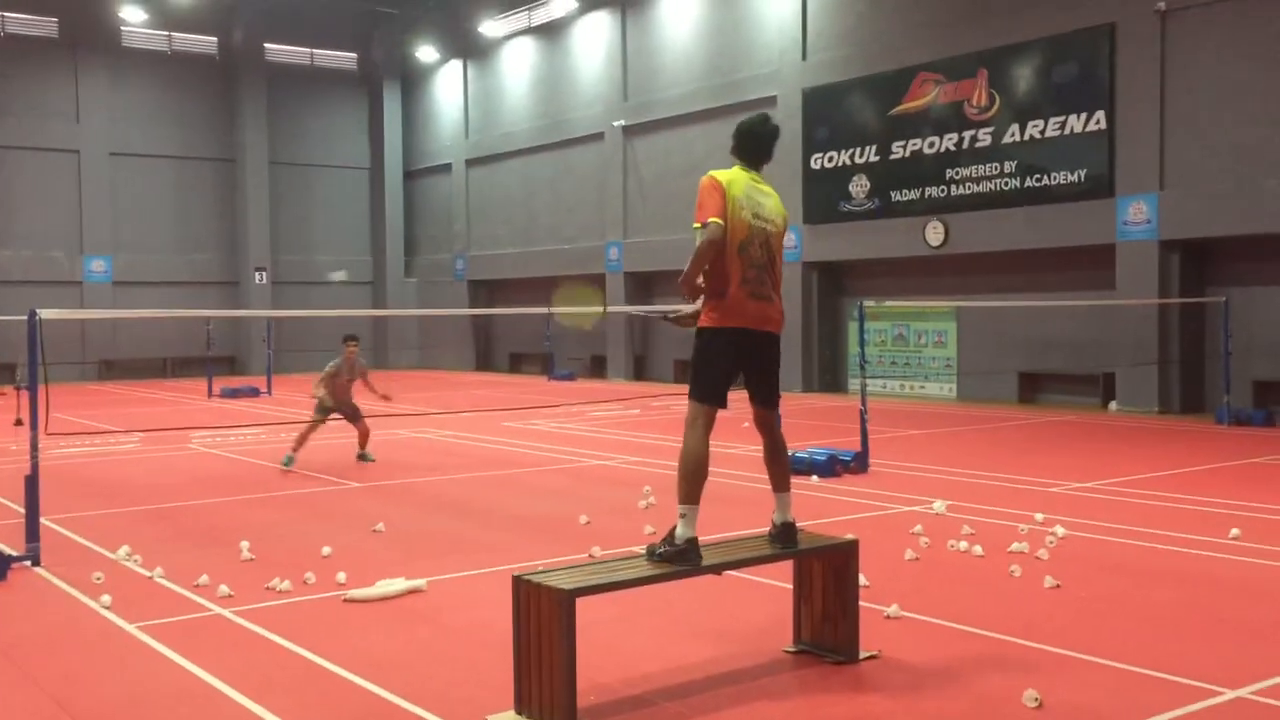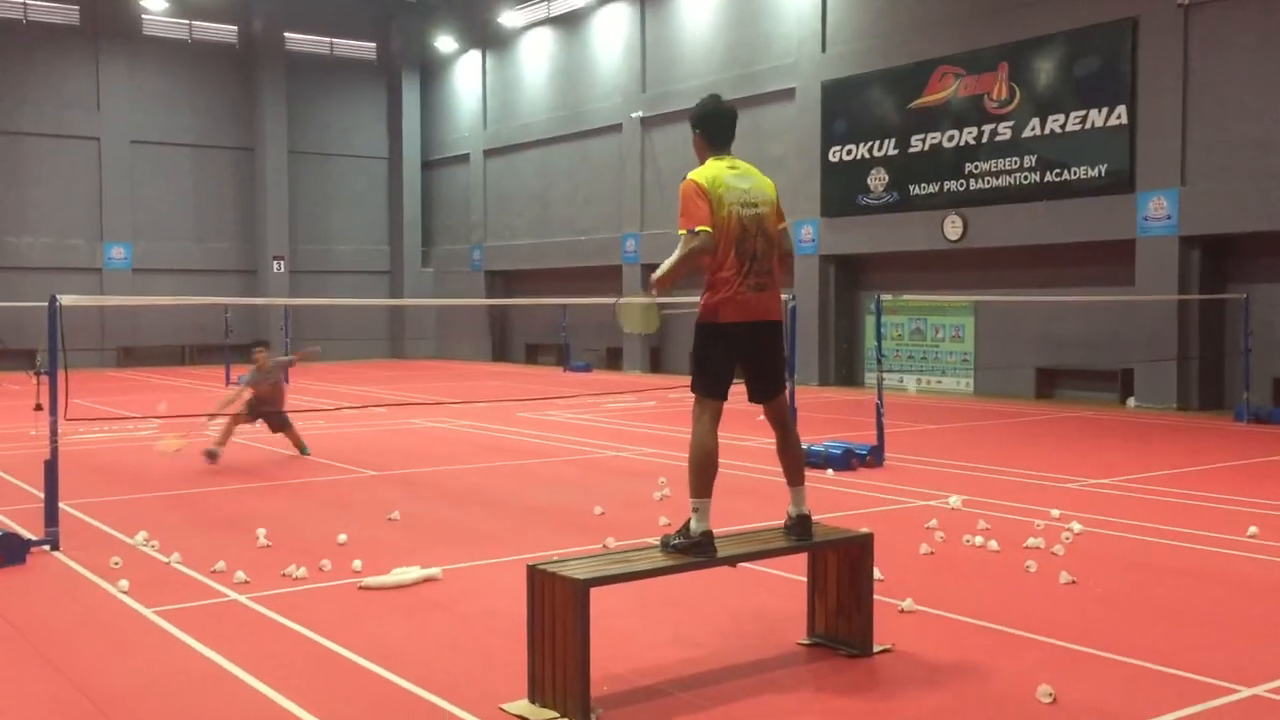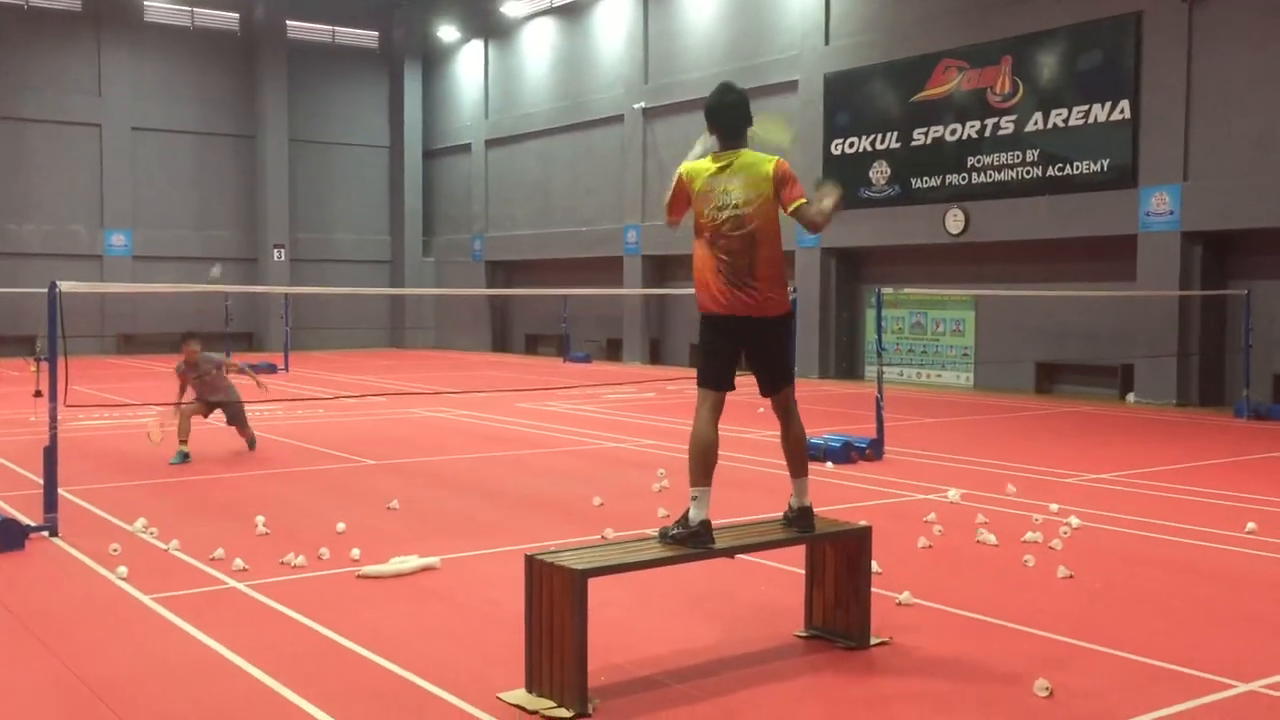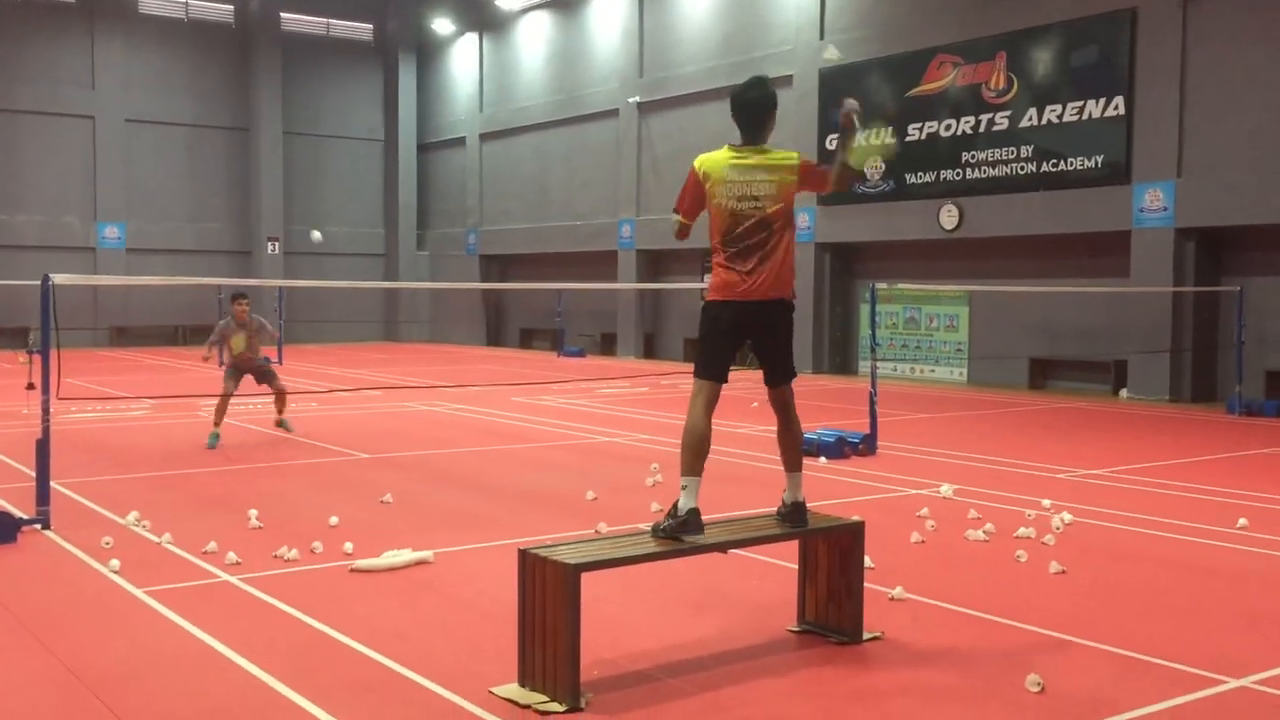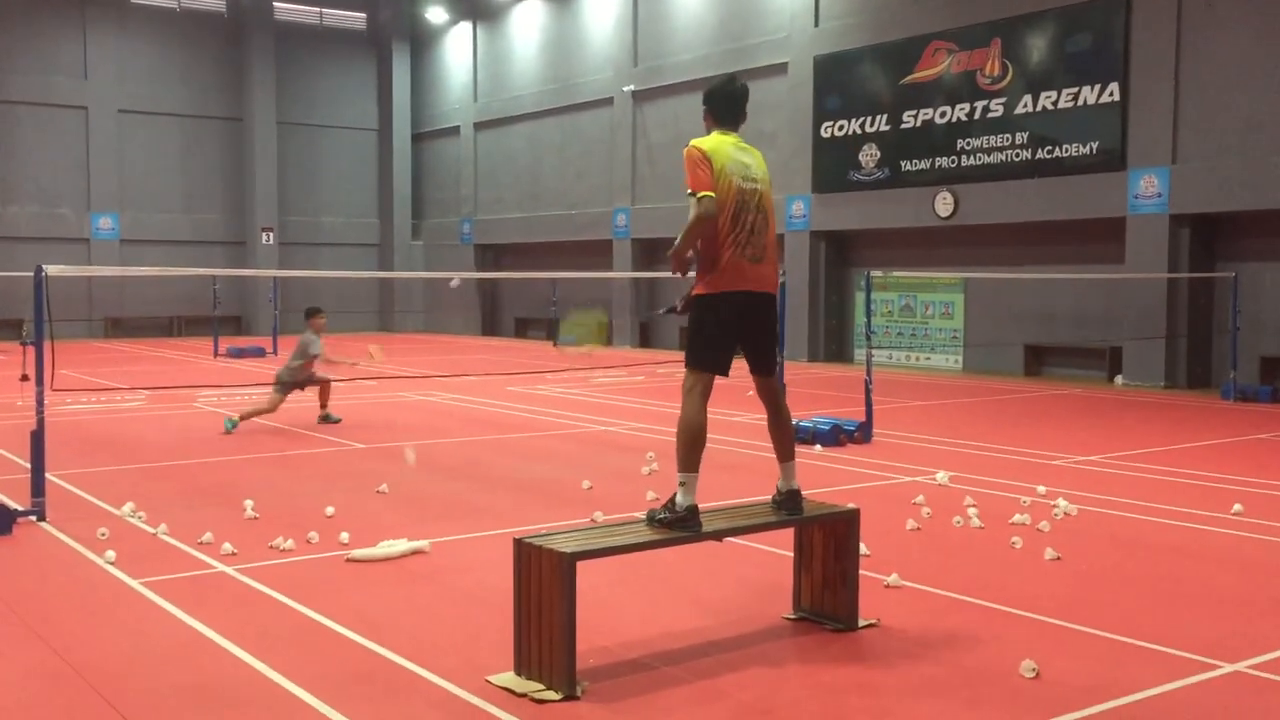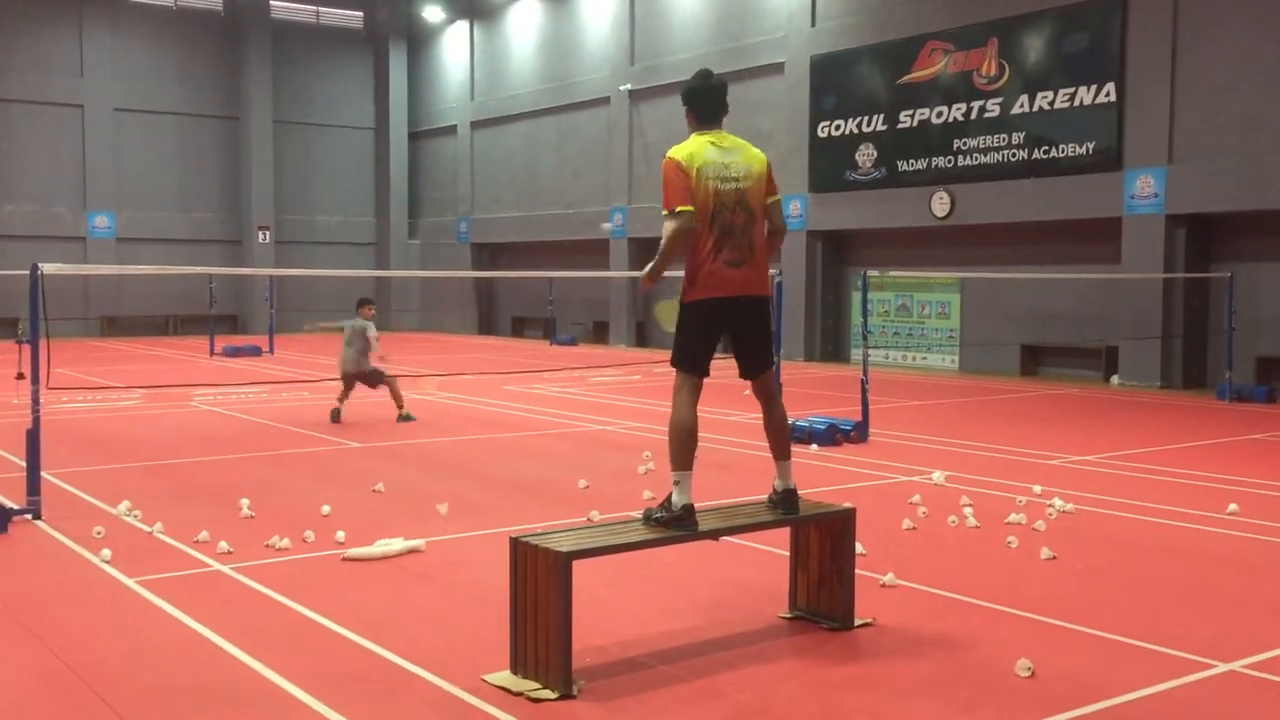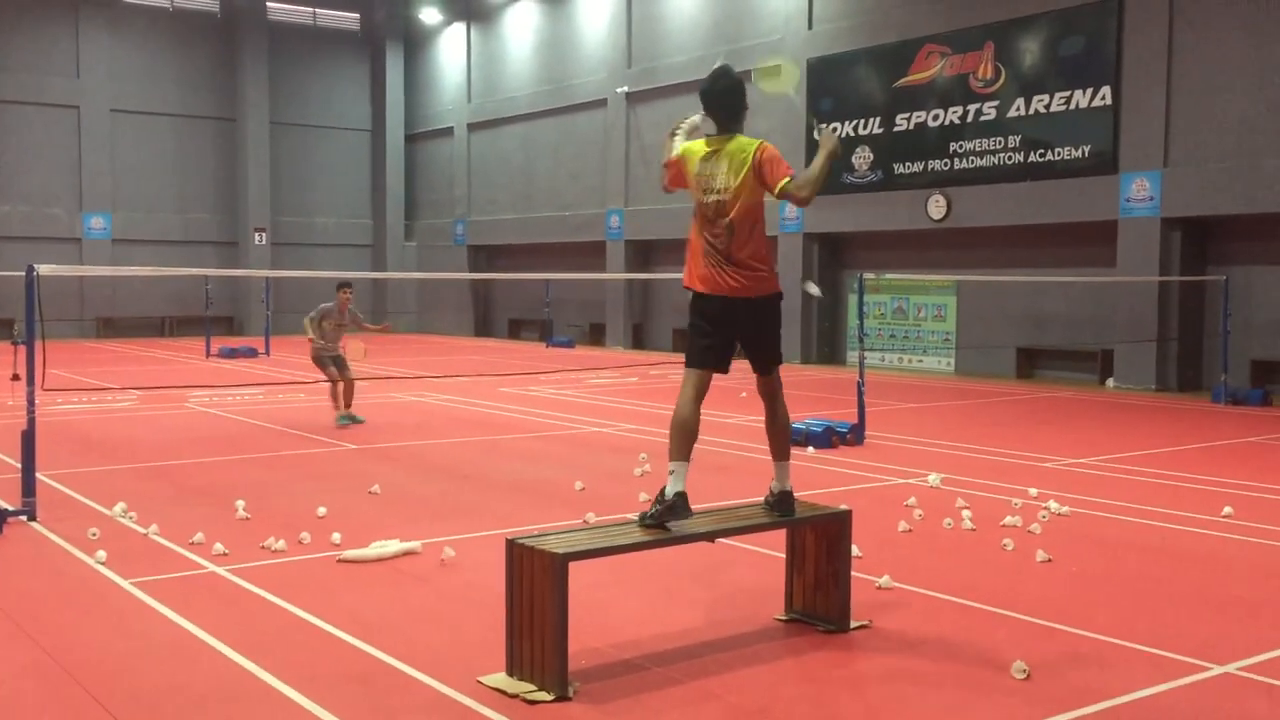
dt=0.4s
person 1, frame 1
left shoulder: (718, 182)
right shoulder: (775, 202)
left elbow: (713, 236)
left wrist: (690, 278)
left hip: (725, 319)
right hip: (766, 323)
left knee: (699, 420)
right knee: (768, 422)
left ankle: (684, 535)
right ankle: (784, 522)
person 1, frame 2
left shoulder: (699, 181)
right shoulder: (763, 181)
left elbow: (699, 244)
right elbow: (786, 251)
left wrist: (663, 276)
left hip: (723, 314)
right hip: (768, 315)
left knee: (706, 414)
right knee: (780, 413)
left ankle: (699, 528)
right ankle: (800, 514)
person 1, frame 3
left shoulder: (694, 173)
right shoulder: (772, 169)
left elbow: (672, 218)
right elbow: (813, 220)
right wrist: (831, 200)
left hip: (718, 312)
right hip: (769, 311)
left knee: (707, 410)
right knee: (785, 406)
left ankle: (697, 517)
right ankle: (800, 506)
person 1, frame 4
left shoulder: (706, 167)
right shoulder: (792, 165)
left elbow: (681, 230)
right elbow: (840, 181)
right wrist: (847, 131)
left hip: (724, 299)
right hip: (775, 300)
left knee: (703, 398)
right knee: (783, 402)
left ankle: (686, 508)
right ankle: (794, 502)
person 1, frame 5
left shoulder: (701, 148)
right shoulder: (757, 160)
left elbow: (706, 209)
left wrist: (680, 250)
left hip: (721, 287)
right hip: (763, 288)
left knee: (697, 388)
right knee: (771, 390)
left ankle: (685, 502)
right ankle: (789, 489)
person 1, frame 6
left shoulder: (681, 157)
right shoulder: (756, 156)
left elbow: (681, 226)
right elbow: (777, 225)
left wrist: (655, 269)
left hip: (705, 291)
right hip: (754, 291)
left knee: (686, 390)
right knee: (767, 389)
left ankle: (680, 501)
right ankle: (786, 489)
person 1, frame 7
left shoulder: (690, 151)
right shoulder: (758, 154)
left elbow: (668, 180)
right elbow: (799, 193)
left wrist: (679, 133)
right wrist: (826, 151)
left hip: (708, 293)
right hip: (757, 293)
left knee: (692, 388)
right knee: (770, 389)
left ankle: (675, 492)
right ankle: (782, 490)
